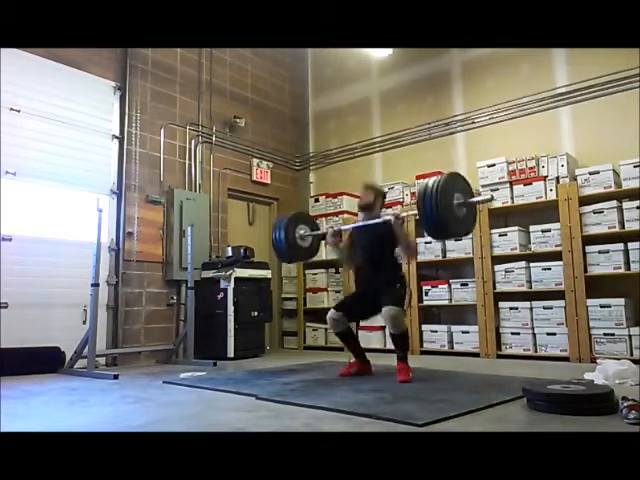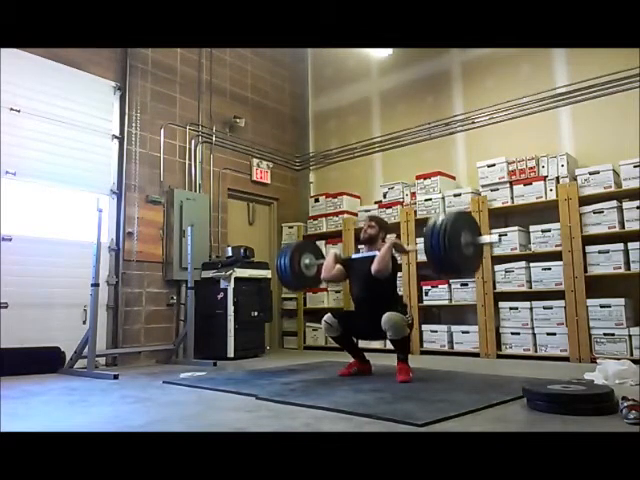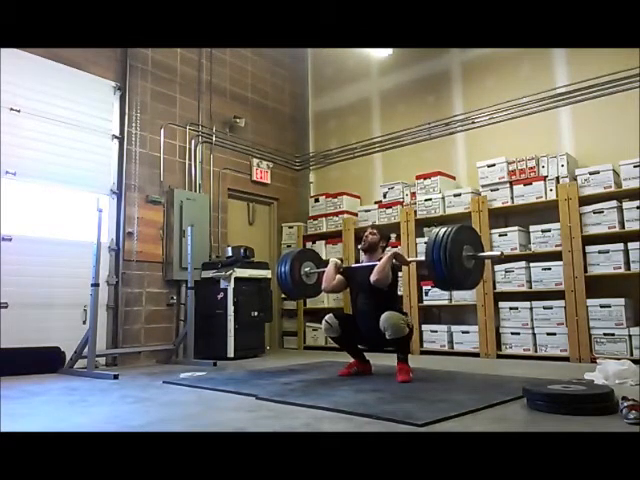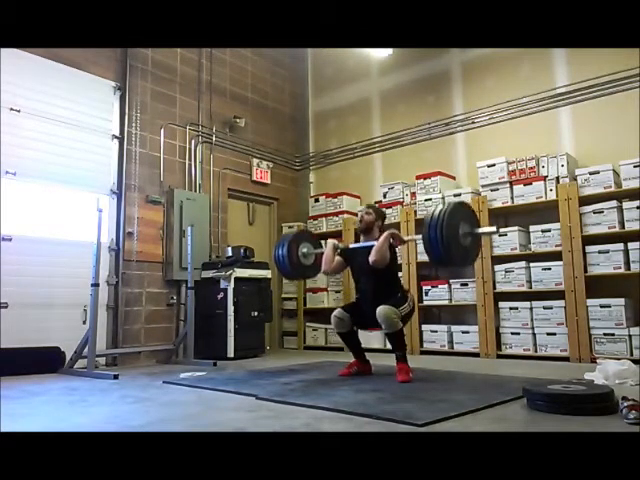
dt=0.3s
person 1, frame 1
left shoulder: (387, 225)
right shoulder: (355, 231)
left elbow: (410, 253)
right elbow: (349, 261)
left wrist: (399, 227)
right wrist: (333, 241)
left hip: (391, 285)
right hip: (365, 288)
left knee: (391, 313)
right knee: (334, 317)
left ankle: (403, 364)
right ankle: (361, 361)
person 1, frame 2
left shoulder: (386, 257)
right shoulder: (352, 261)
left elbow: (377, 270)
right elbow: (326, 275)
left wrist: (389, 246)
right wrist: (333, 255)
left hip: (389, 317)
right hip: (364, 320)
left knee: (391, 320)
right knee: (329, 322)
left ankle: (403, 364)
right ankle: (361, 362)
person 1, frame 3
left shoulder: (388, 267)
right shoulder: (352, 271)
left elbow: (376, 279)
right elbow: (327, 286)
left wrist: (390, 256)
right wrist: (333, 264)
left hip: (391, 328)
left knee: (389, 319)
right knee: (329, 322)
left ankle: (403, 365)
right ankle: (361, 362)
person 1, frame 4
left shoulder: (384, 244)
right shoulder: (351, 250)
left elbow: (375, 261)
right elbow: (327, 269)
left wrist: (386, 236)
right wrist: (331, 245)
left hip: (396, 300)
left knee: (384, 313)
right knee: (338, 317)
left ankle: (402, 364)
right ankle: (361, 362)
